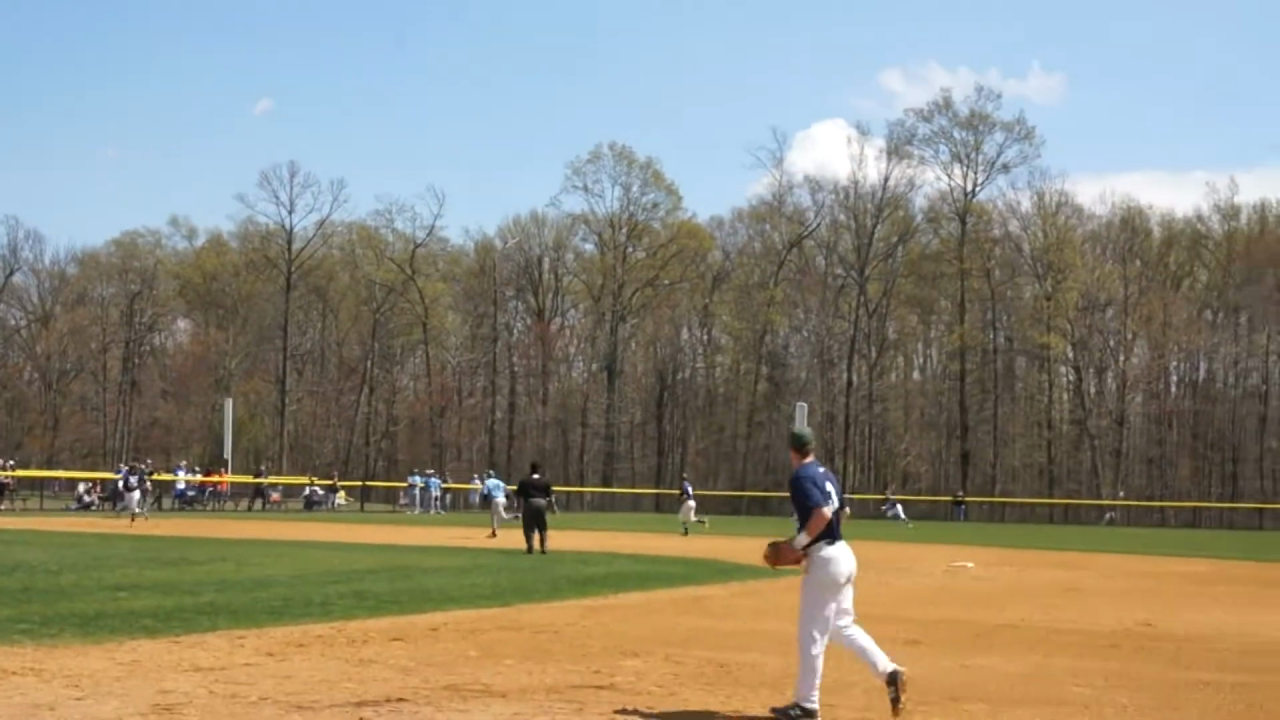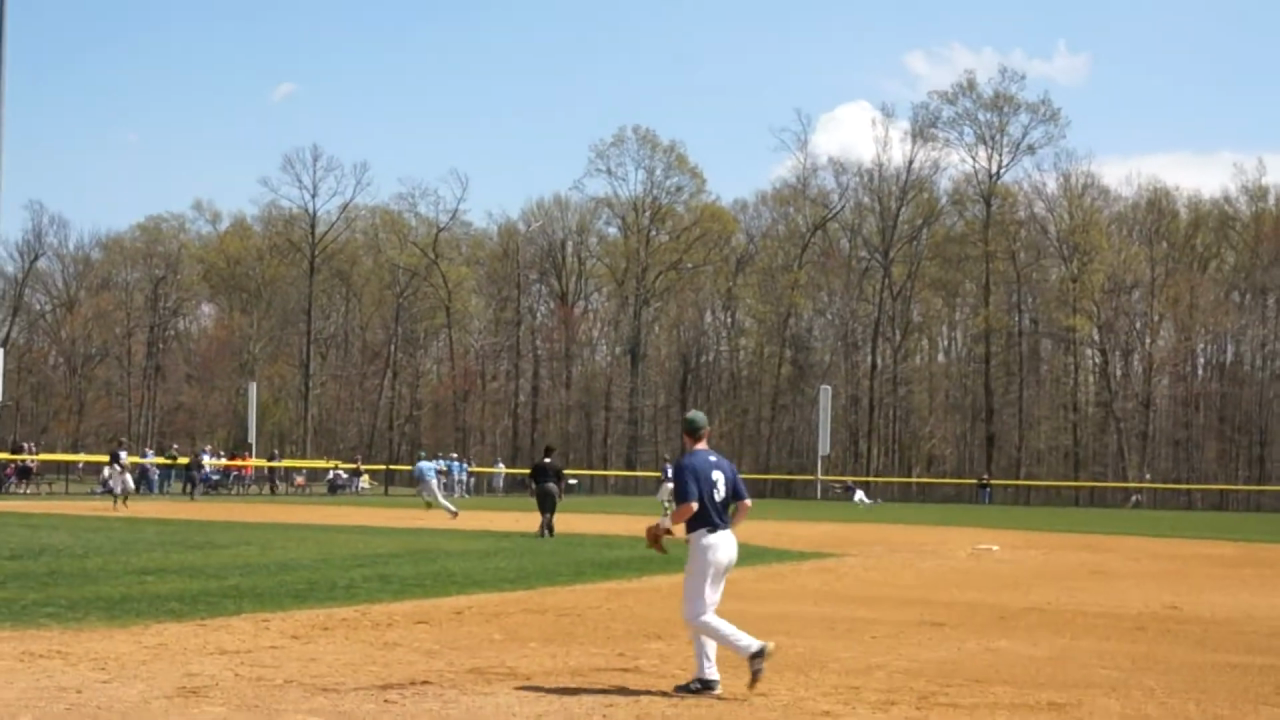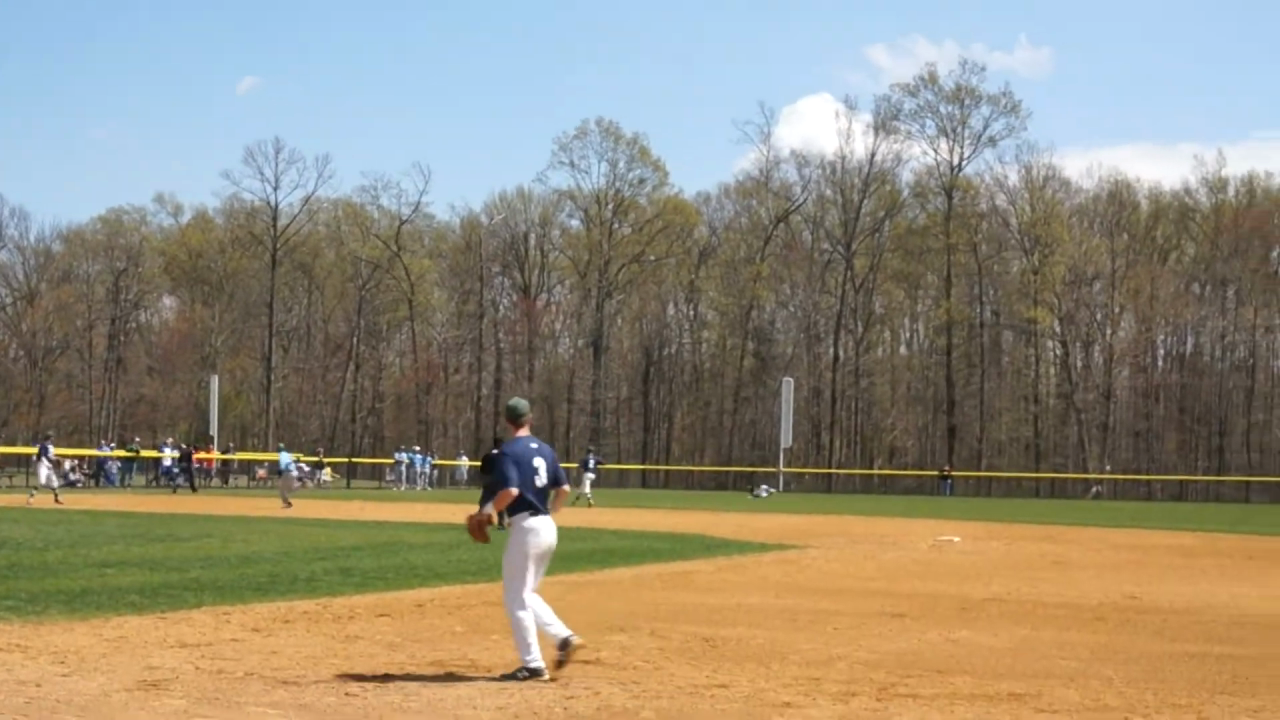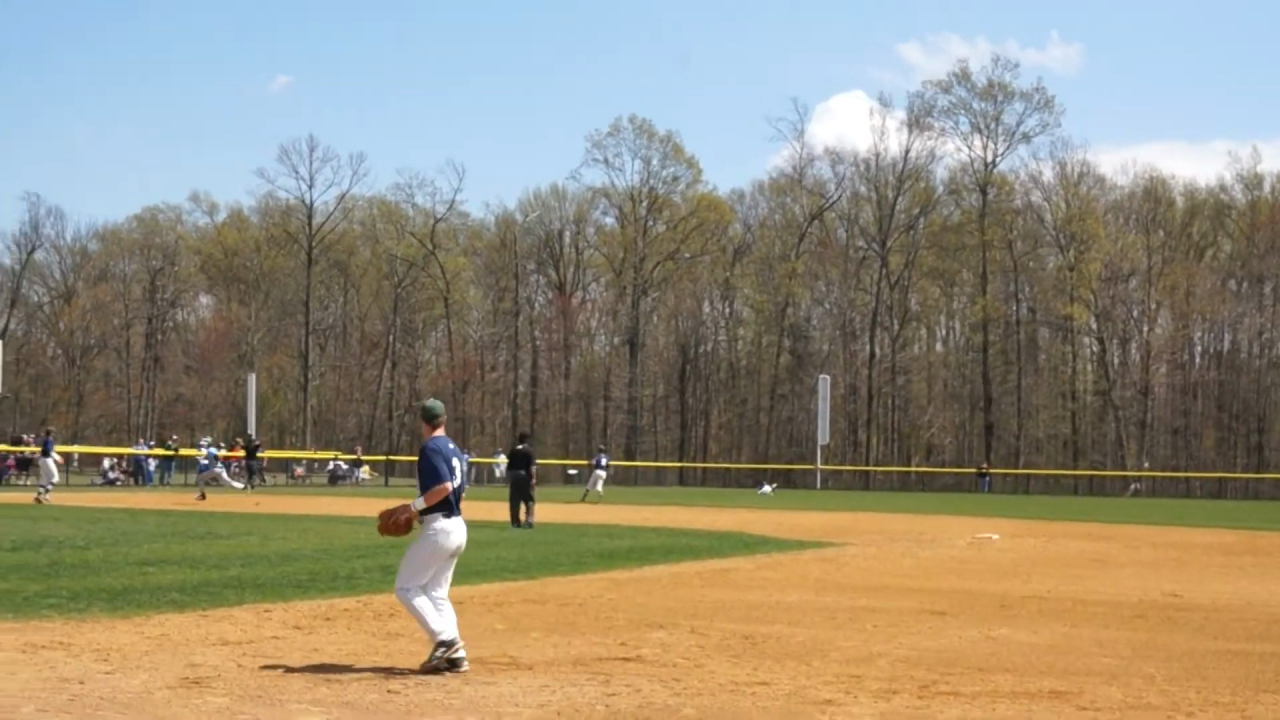
dt=0.4s
person 1, frame 1
left shoulder: (800, 477)
right shoulder: (825, 474)
left elbow: (823, 513)
left wrist: (800, 541)
left hip: (824, 560)
right hip: (843, 557)
left knee: (810, 634)
right knee: (843, 627)
right ankle: (889, 673)
person 1, frame 2
left shoulder: (687, 463)
right shoulder: (724, 463)
left elbow: (689, 505)
right elbow: (745, 504)
left wrist: (666, 522)
left hip: (706, 545)
right hip: (727, 542)
left knee: (696, 615)
right knee: (701, 611)
left ankle: (753, 648)
right ankle: (706, 678)
person 1, frame 3
left shoulder: (508, 450)
right shoulder: (545, 450)
left elbow: (509, 490)
right elbow: (563, 488)
left wrist: (488, 508)
left hip: (526, 529)
right hip: (546, 527)
left knee: (517, 600)
right knee: (521, 596)
left ankle: (532, 666)
right ankle: (564, 638)
person 1, frame 4
left shoulder: (430, 448)
right shoulder: (453, 450)
left elbow: (445, 486)
left wrist: (416, 505)
left hip: (438, 529)
right hip: (456, 527)
left knee: (406, 587)
right knee: (435, 592)
left ankle: (444, 637)
right ankle: (454, 657)
